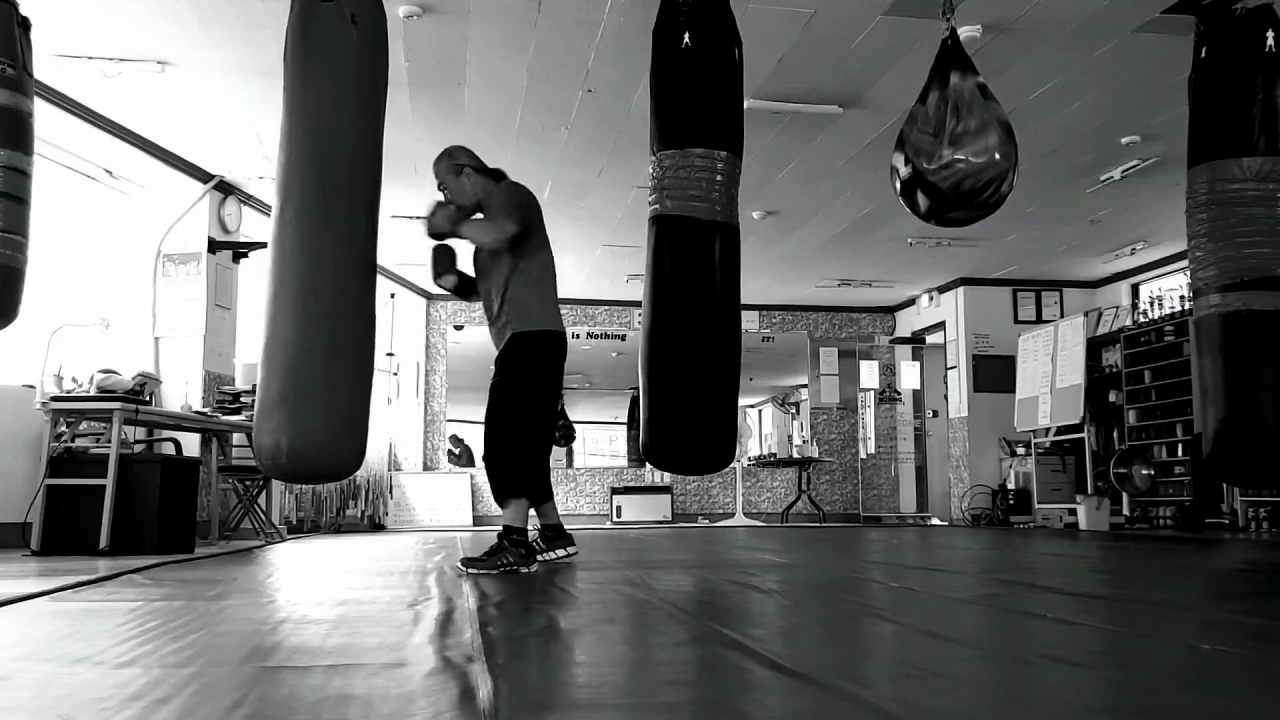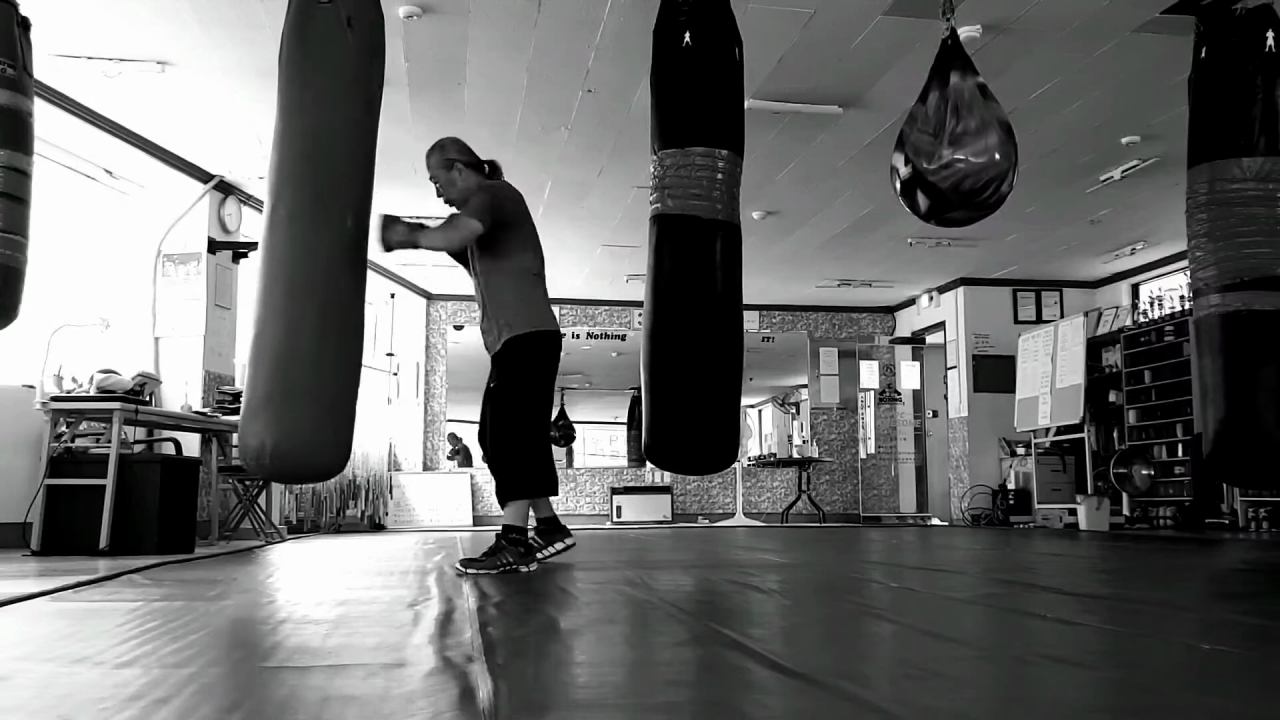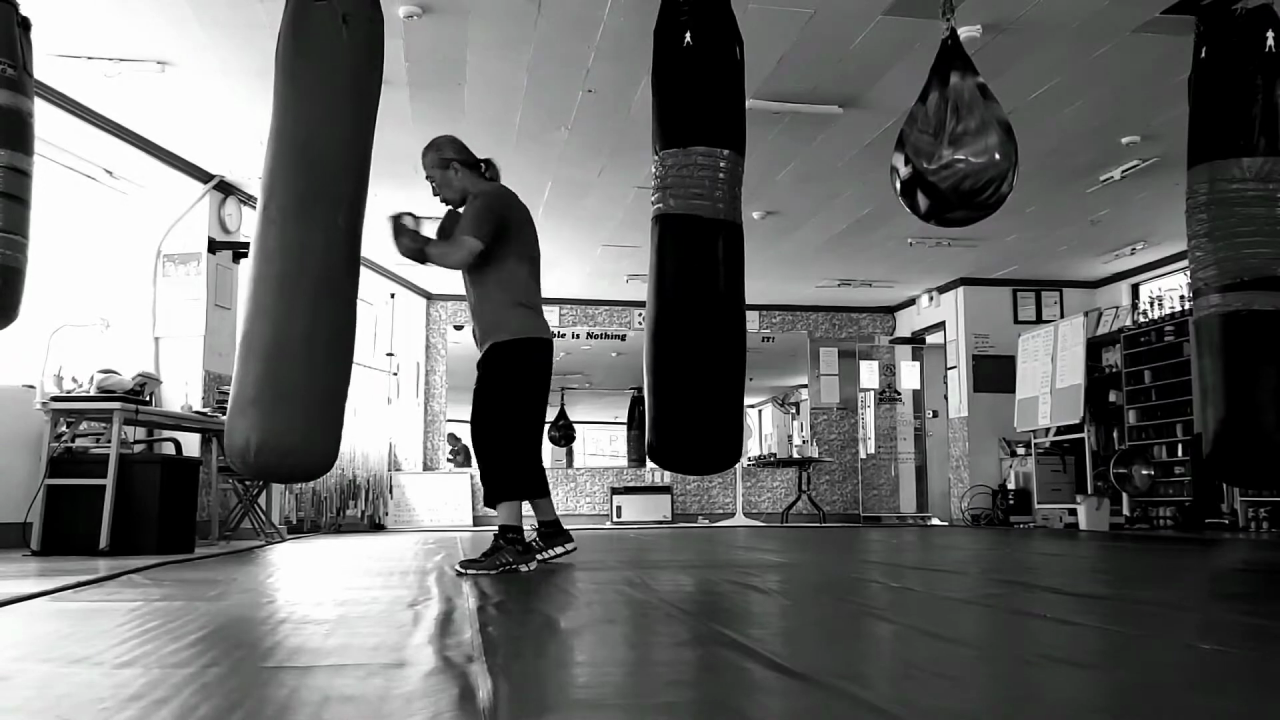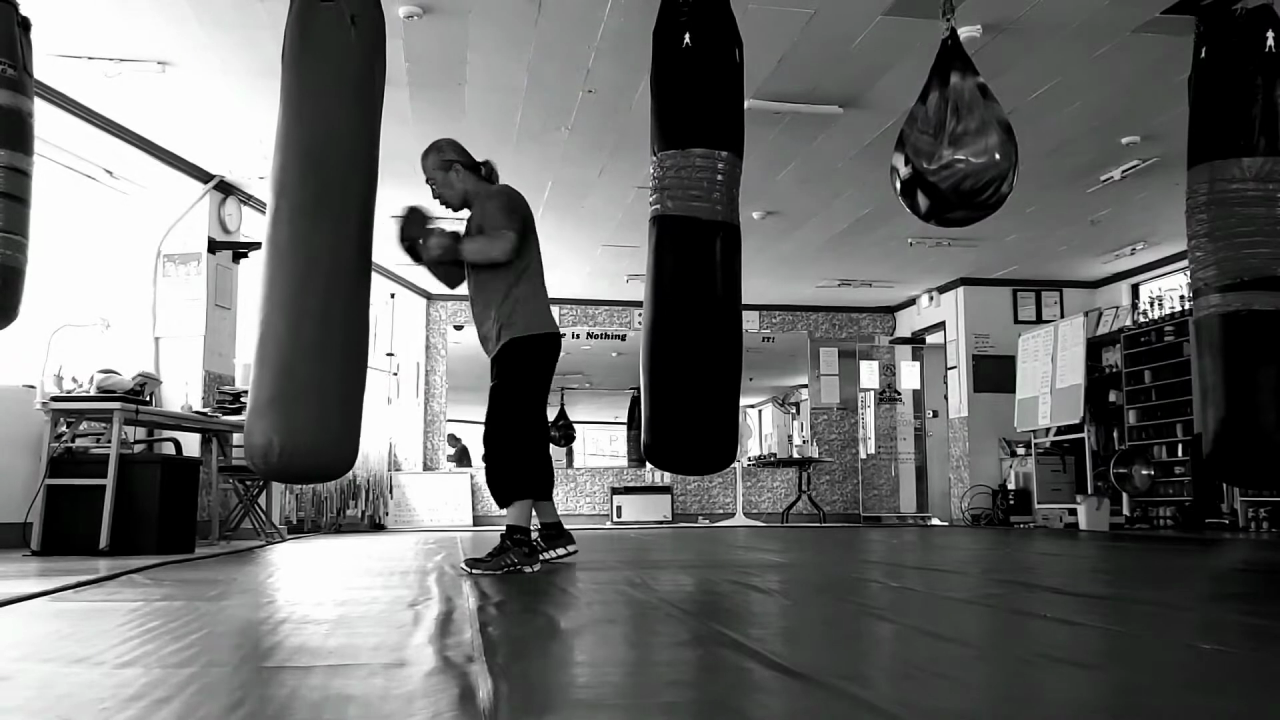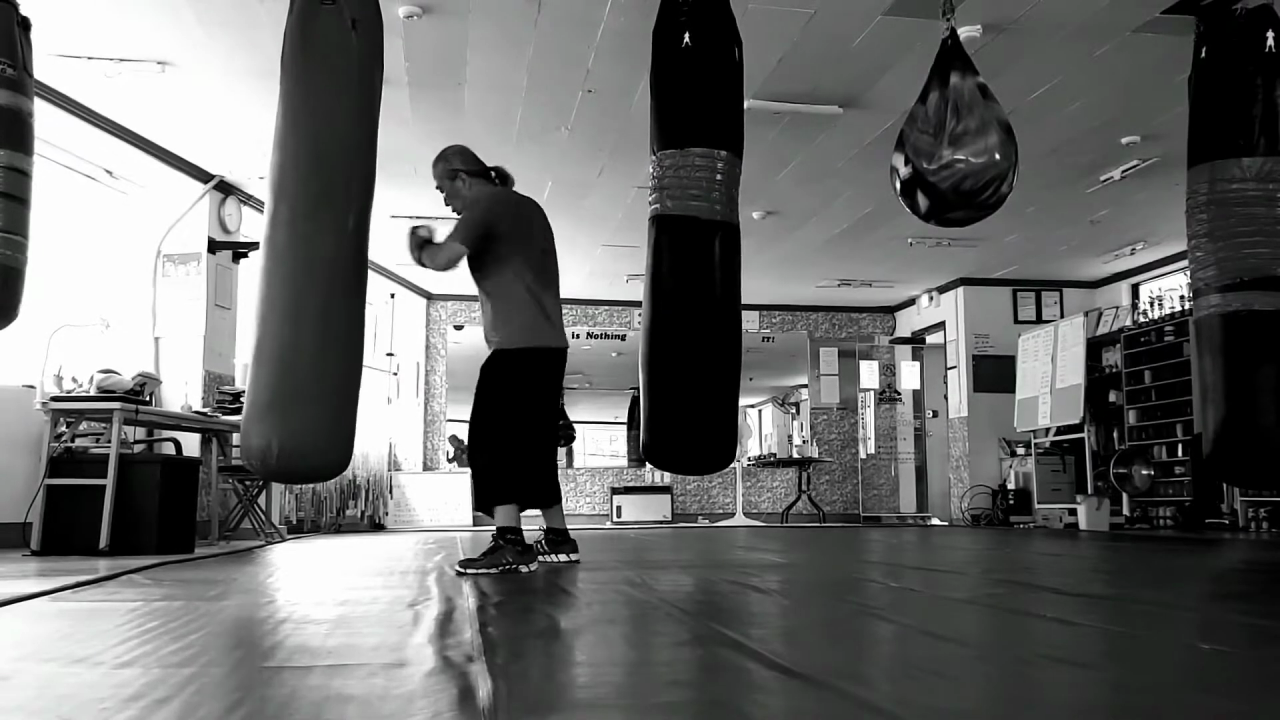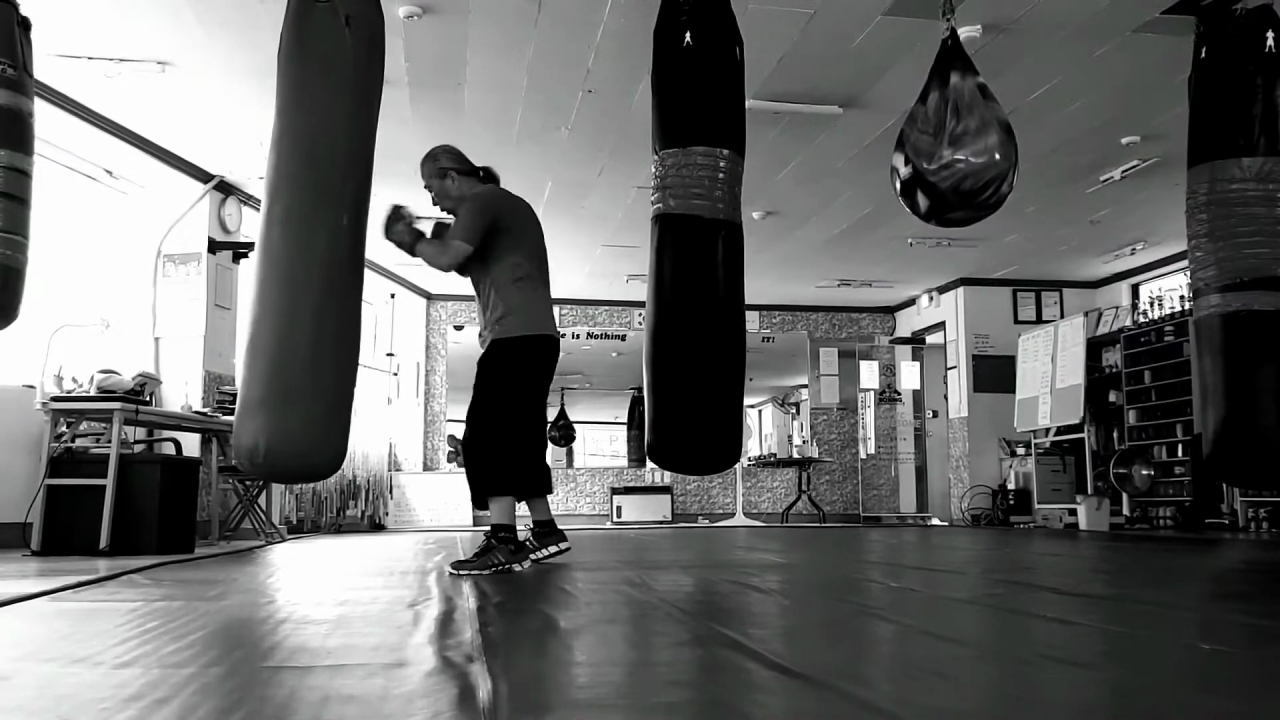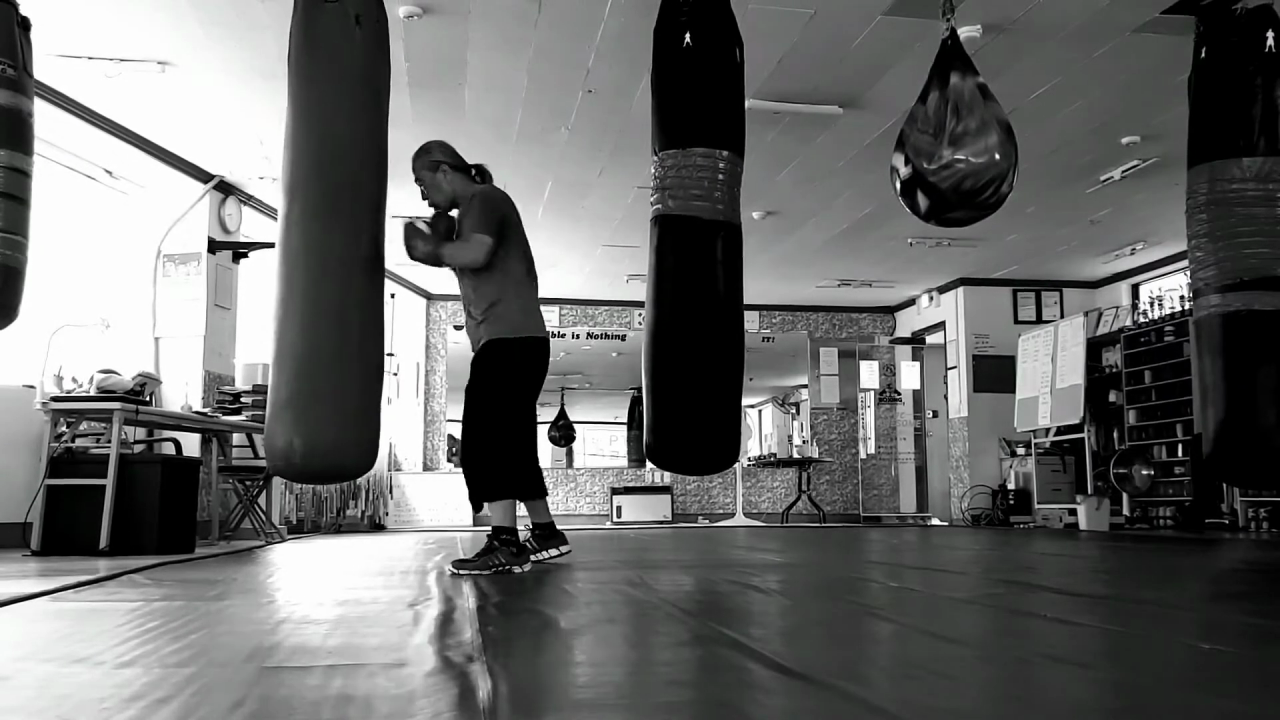
dt=0.7s
person 1, frame 1
left shoulder: (510, 197)
right shoulder: (488, 239)
left elbow: (500, 232)
right elbow: (490, 291)
left wrist: (451, 225)
right wrist: (454, 279)
left hip: (533, 336)
right hip: (521, 342)
left knee: (508, 438)
right knee: (524, 440)
left ankle: (514, 541)
right ankle: (552, 534)
person 1, frame 2
left shoulder: (498, 195)
right shoulder: (483, 212)
left elbow: (455, 236)
right elbow: (481, 262)
left wrist: (406, 232)
left hip: (528, 337)
right hip: (519, 340)
left knee: (507, 434)
right knee: (520, 437)
left ankle: (513, 542)
right ankle: (549, 529)
person 1, frame 3
left shoulder: (491, 199)
right shoulder: (486, 208)
left elbow: (458, 256)
right elbow: (492, 271)
left wrist: (418, 244)
right wrist: (441, 242)
left hip: (513, 341)
right hip: (521, 342)
left knee: (495, 433)
right knee: (516, 439)
left ankle: (510, 542)
right ankle: (551, 531)
person 1, frame 4
left shoulder: (499, 199)
right shoulder: (479, 223)
left elbow: (500, 249)
right elbow: (451, 276)
left wrist: (436, 242)
right wrist: (425, 247)
left hip: (526, 338)
right hip: (512, 343)
left knee: (510, 436)
right knee: (521, 439)
left ankle: (517, 542)
right ankle: (552, 533)
person 1, frame 5
left shoulder: (488, 207)
right shoulder: (527, 210)
left elbow: (443, 260)
left wrist: (421, 248)
right wrist: (472, 252)
left hip: (518, 347)
right hip: (549, 346)
left knee: (490, 440)
right knee: (534, 444)
left ankle: (509, 542)
right ankle: (558, 538)
person 1, frame 6
left shoulder: (480, 201)
right shoulder: (512, 205)
left elbow: (452, 257)
left wrist: (411, 240)
right wrist: (432, 243)
left hip: (515, 338)
right hip: (532, 338)
left knee: (487, 435)
right knee: (519, 441)
left ankle: (502, 542)
right ankle: (545, 531)
person 1, frame 7
left shoulder: (485, 198)
right shoulder: (485, 207)
left elbow: (472, 253)
right elbow: (478, 274)
left wrist: (429, 246)
right wrist: (441, 248)
left hip: (506, 341)
right hip: (525, 341)
left knee: (487, 435)
right knee: (513, 440)
left ankle: (505, 542)
right ankle: (546, 533)
